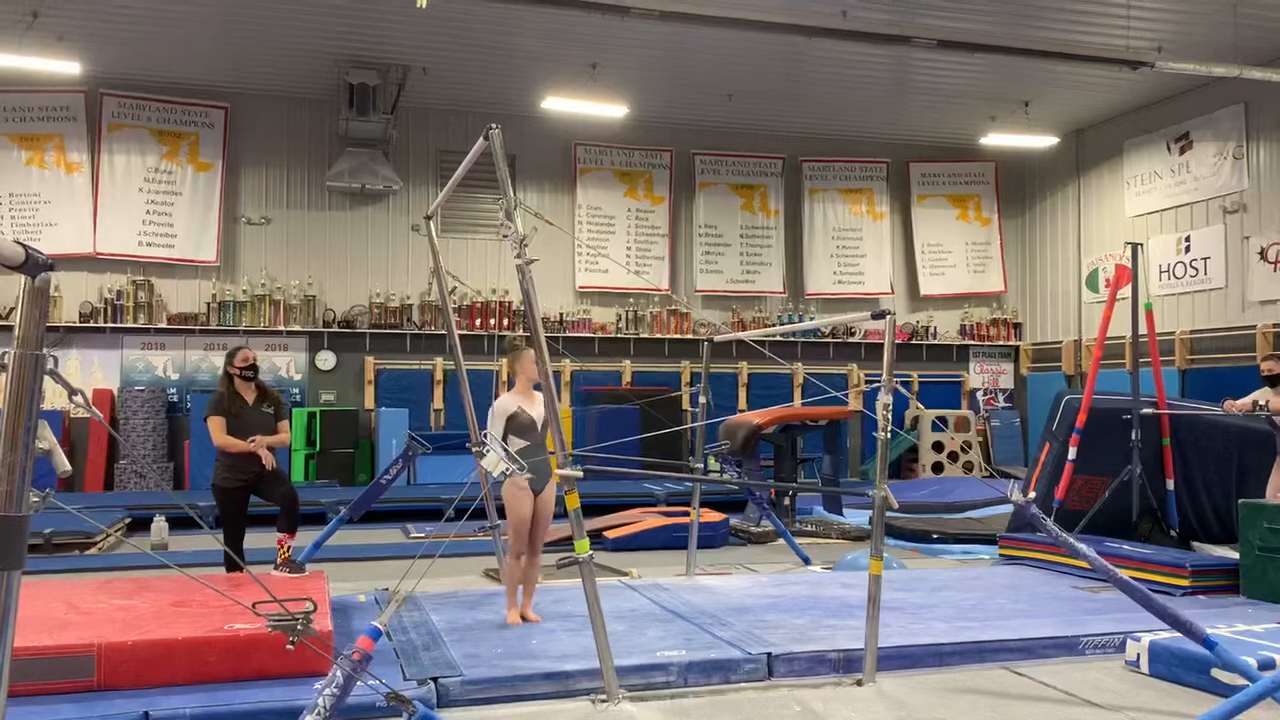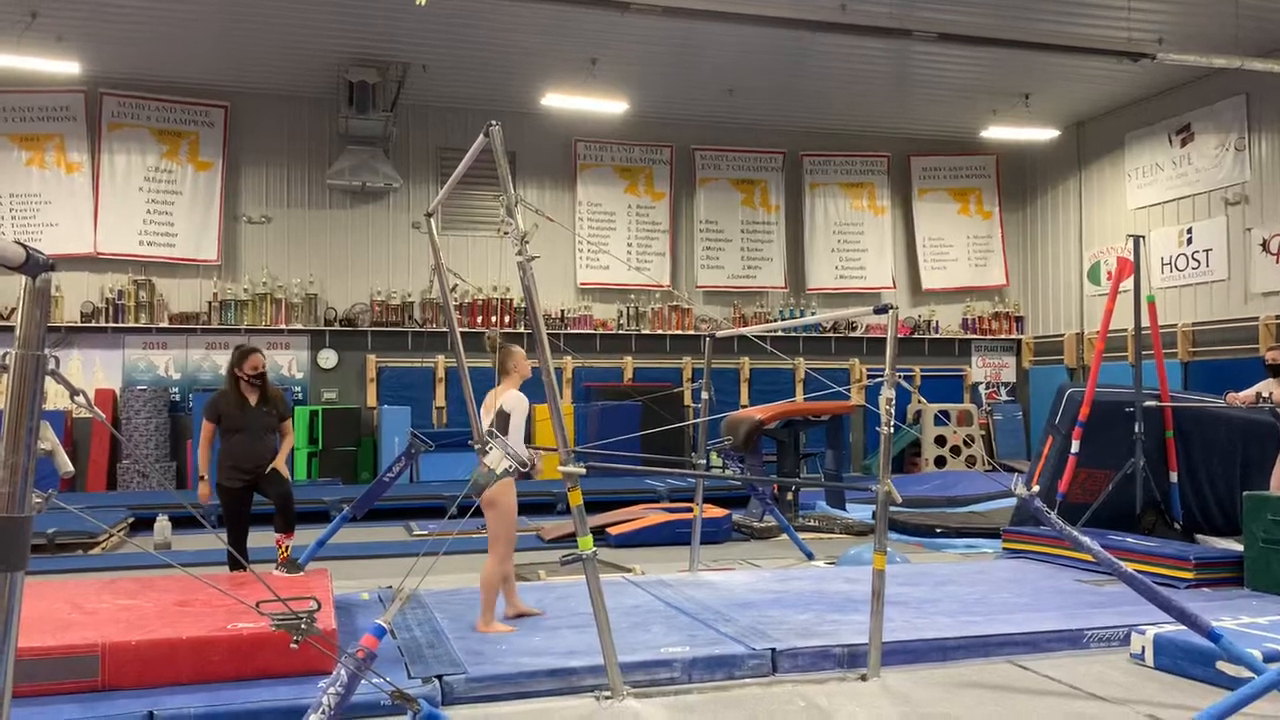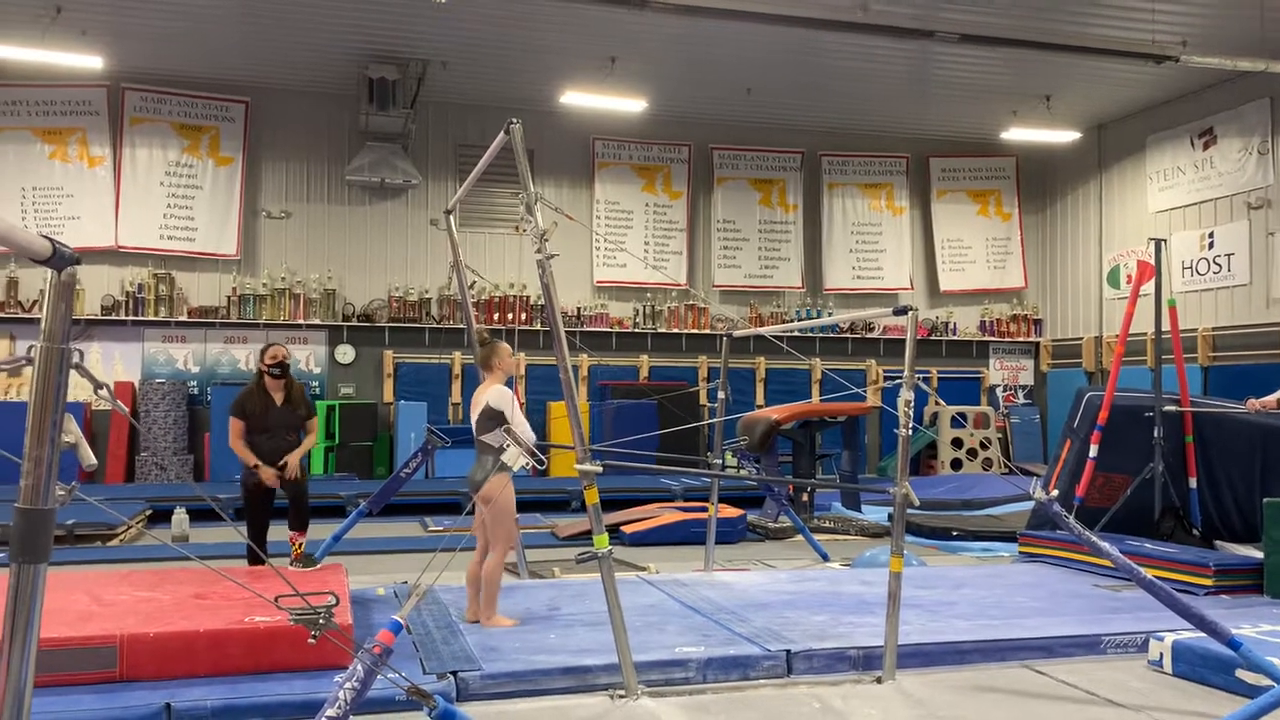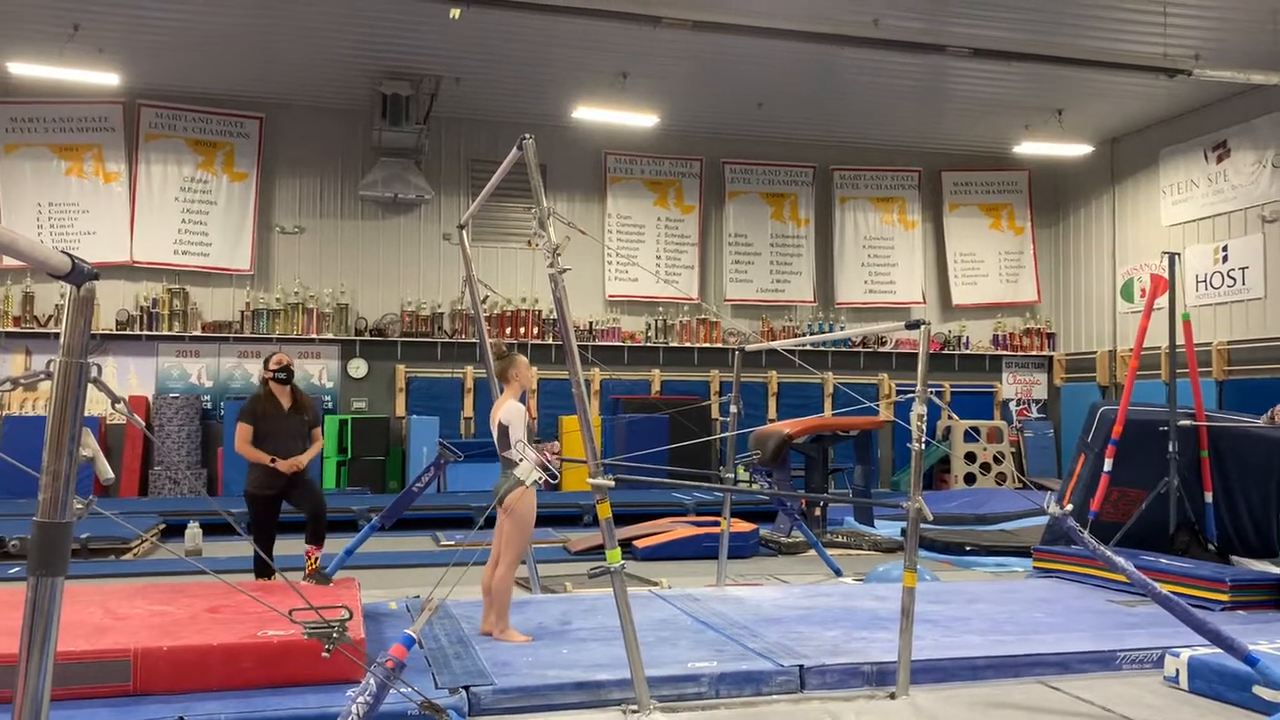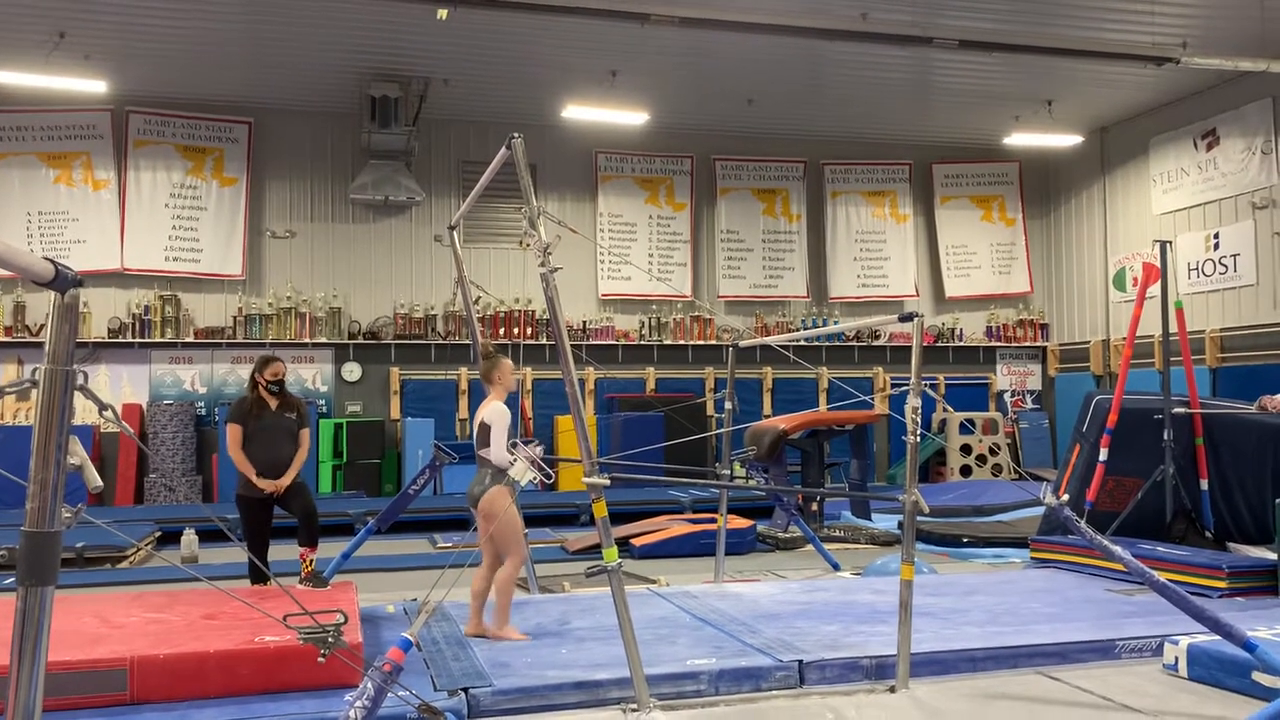
dt=1s
person 1, frame 1
left shoulder: (542, 400)
right shoulder: (504, 403)
right wrist: (513, 473)
left hip: (545, 478)
right hip: (519, 480)
left knee: (535, 548)
right knee: (517, 548)
left ankle: (526, 605)
right ankle: (512, 607)
person 1, frame 2
left shoulder: (490, 397)
right shoulder: (517, 399)
right elbow: (515, 447)
left wrist: (523, 455)
right wrist: (530, 458)
left hip: (485, 475)
right hip: (499, 480)
left knee: (504, 548)
right knee: (499, 553)
left ankle: (513, 603)
right ankle: (486, 620)
person 1, frame 3
left shoulder: (480, 393)
right shoulder: (501, 393)
right elbow: (528, 436)
left wrist: (510, 437)
right wrist: (515, 438)
left hip: (479, 473)
right hip: (494, 476)
left knee: (484, 547)
right knee: (499, 548)
left ankle: (474, 608)
right ankle: (489, 613)
person 1, frame 4
left shoulder: (500, 406)
right shoulder: (516, 408)
right elbow: (521, 458)
left wrist: (540, 451)
right wrist: (546, 459)
left hip: (506, 485)
right hip: (519, 488)
left knee: (496, 559)
right knee: (509, 562)
left ankle: (489, 620)
right ankle: (502, 627)
person 1, frame 5
left shoulder: (485, 408)
right shoulder: (500, 410)
right elbow: (499, 457)
left wrist: (518, 457)
left hip: (481, 487)
right hip: (493, 489)
left knee: (491, 561)
right knee: (515, 557)
left ankle: (476, 623)
right ankle: (502, 625)
person 2, frame 1
left shoulder: (272, 399)
right shoulder: (220, 400)
left elbow: (285, 437)
right elbow: (219, 439)
left wrist: (265, 440)
right wrist: (255, 448)
left hip: (264, 471)
right hip: (230, 477)
left knee: (290, 497)
right knee: (233, 536)
left ankle: (283, 560)
person 2, frame 2
left shoulder: (275, 397)
right shoulder: (221, 400)
left elbow: (287, 433)
right elbow: (206, 442)
left wrist: (281, 459)
right wrist: (203, 478)
left hip: (267, 469)
right hip: (232, 476)
left knee: (285, 497)
right knee: (236, 534)
left ankle: (284, 560)
person 2, frame 3
left shoulder: (300, 395)
right shoulder: (247, 397)
left elbow: (312, 433)
right elbow: (235, 440)
left wrist: (296, 455)
right wrist: (259, 467)
left hip: (290, 465)
right hip: (257, 471)
left knee: (299, 495)
right knee: (256, 528)
left ankle: (298, 555)
person 2, frame 4
left shoulder: (306, 404)
right shoulder: (255, 404)
left elbow: (318, 440)
right elbow: (241, 445)
left wrist: (304, 458)
right wrist: (276, 462)
left hip: (297, 478)
right hip: (262, 483)
left knee: (318, 508)
right knee: (263, 540)
left ankle: (312, 570)
person 2, frame 5
left shoulder: (296, 406)
right shoulder: (242, 406)
left elbow: (304, 446)
right elbow: (234, 449)
left wrist: (288, 477)
right wrist: (258, 479)
left hip: (287, 482)
right hip: (252, 488)
left knee: (309, 511)
right knee: (257, 546)
left ankle: (307, 573)
